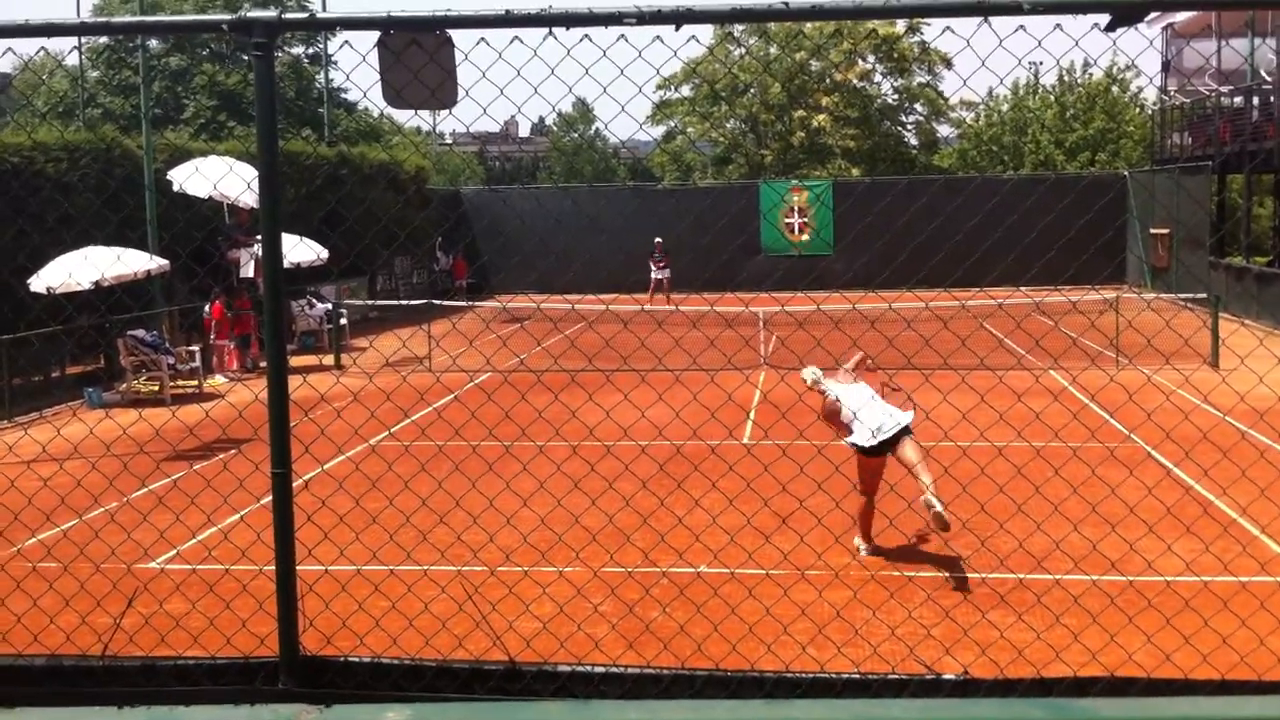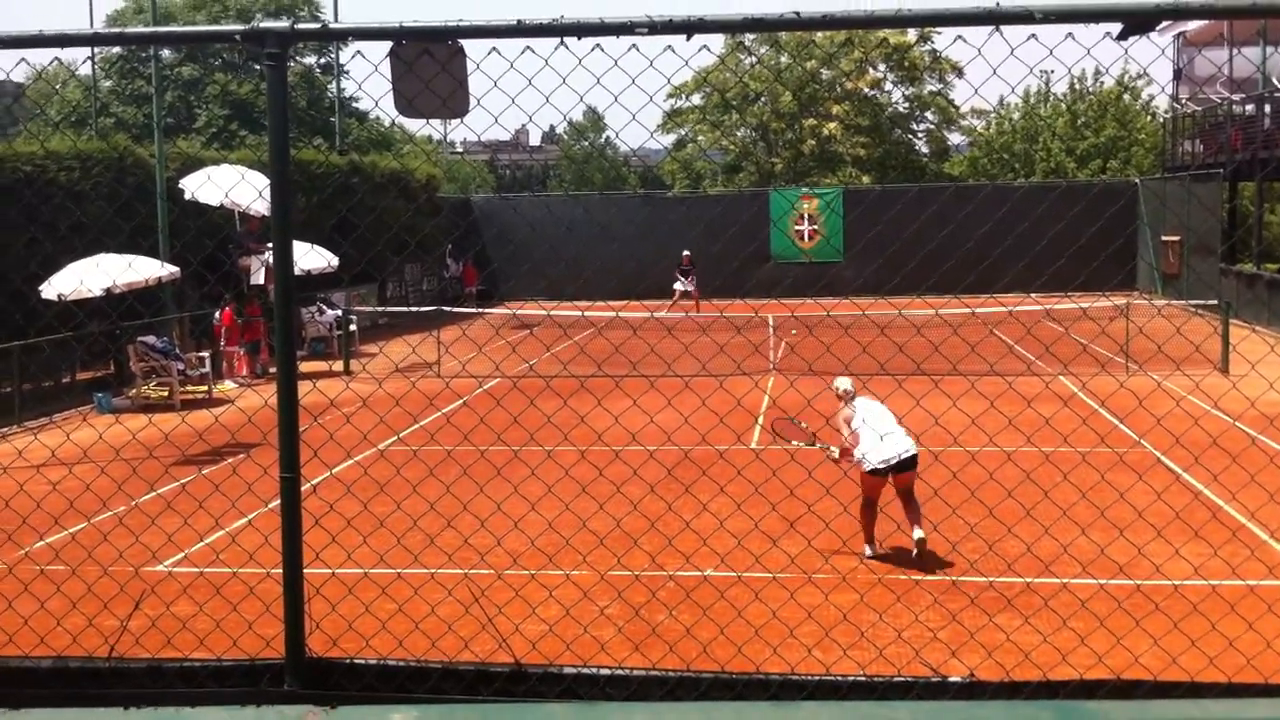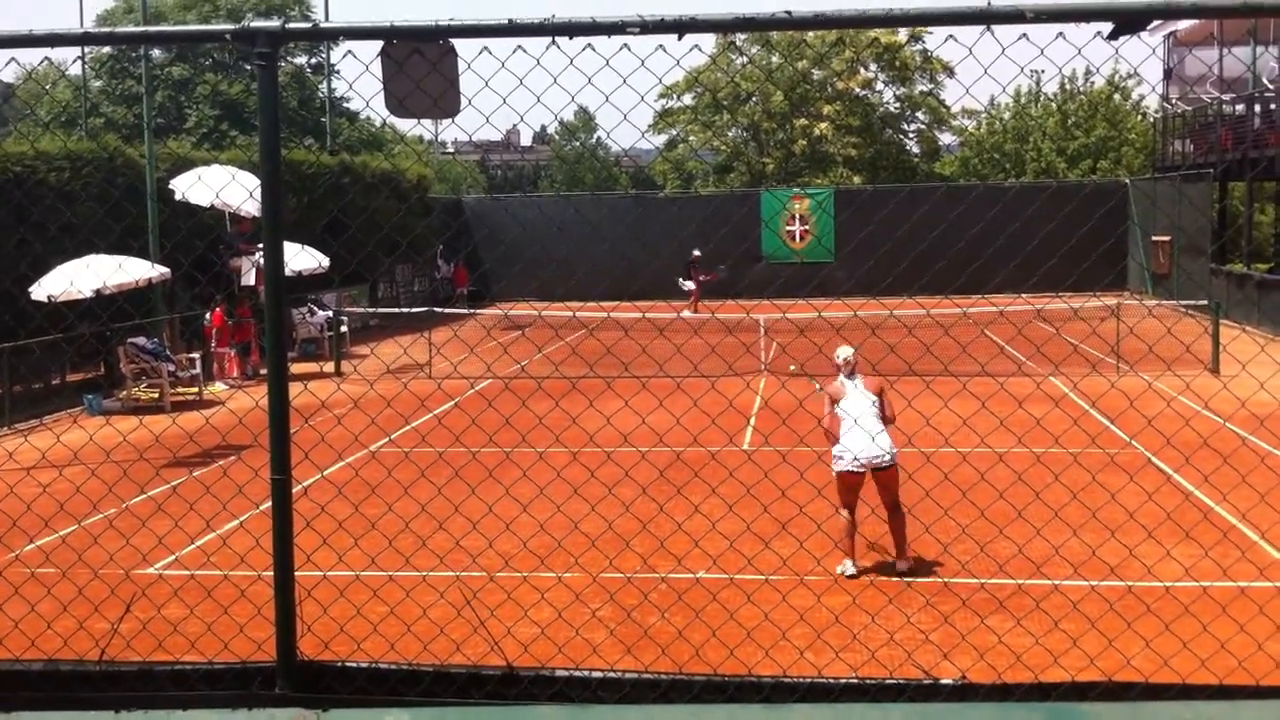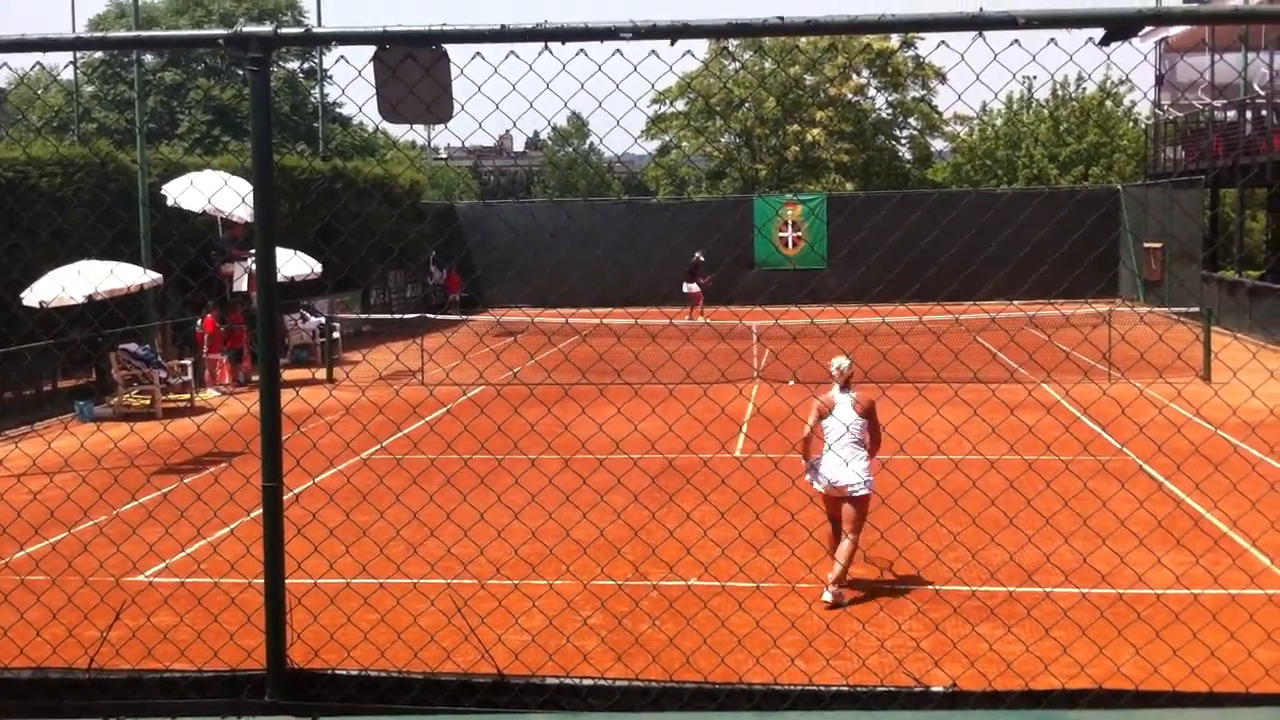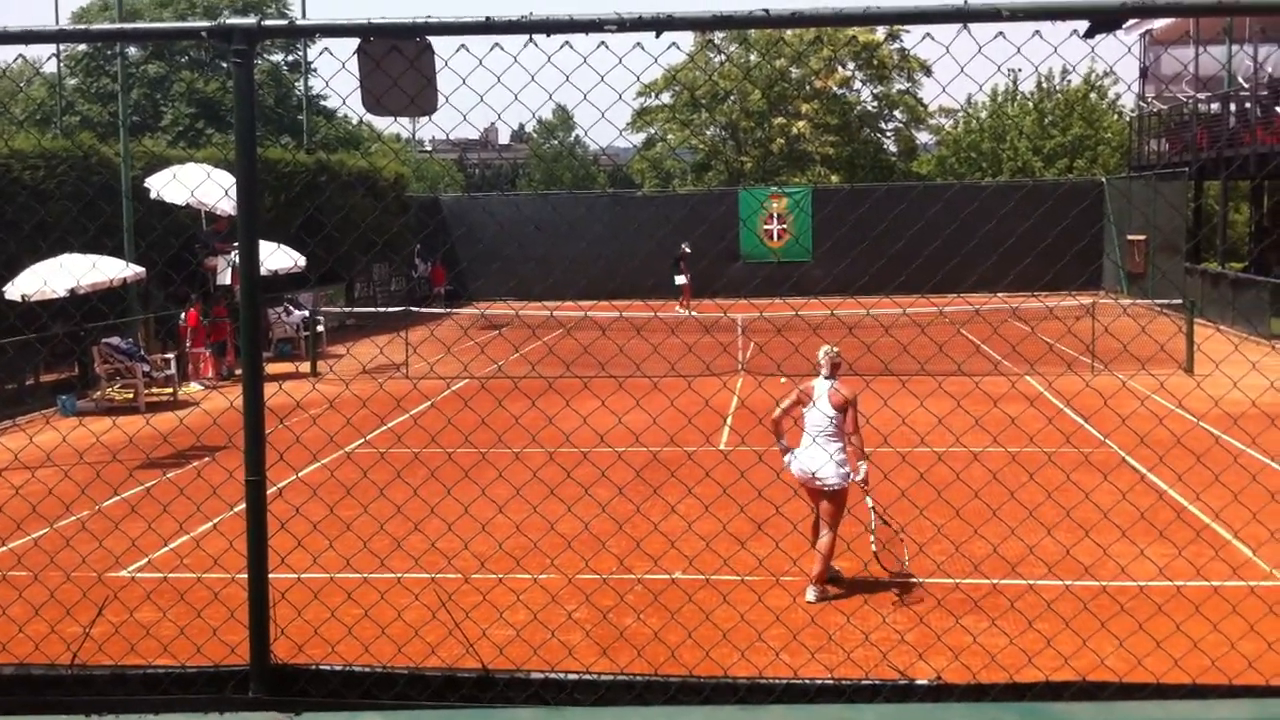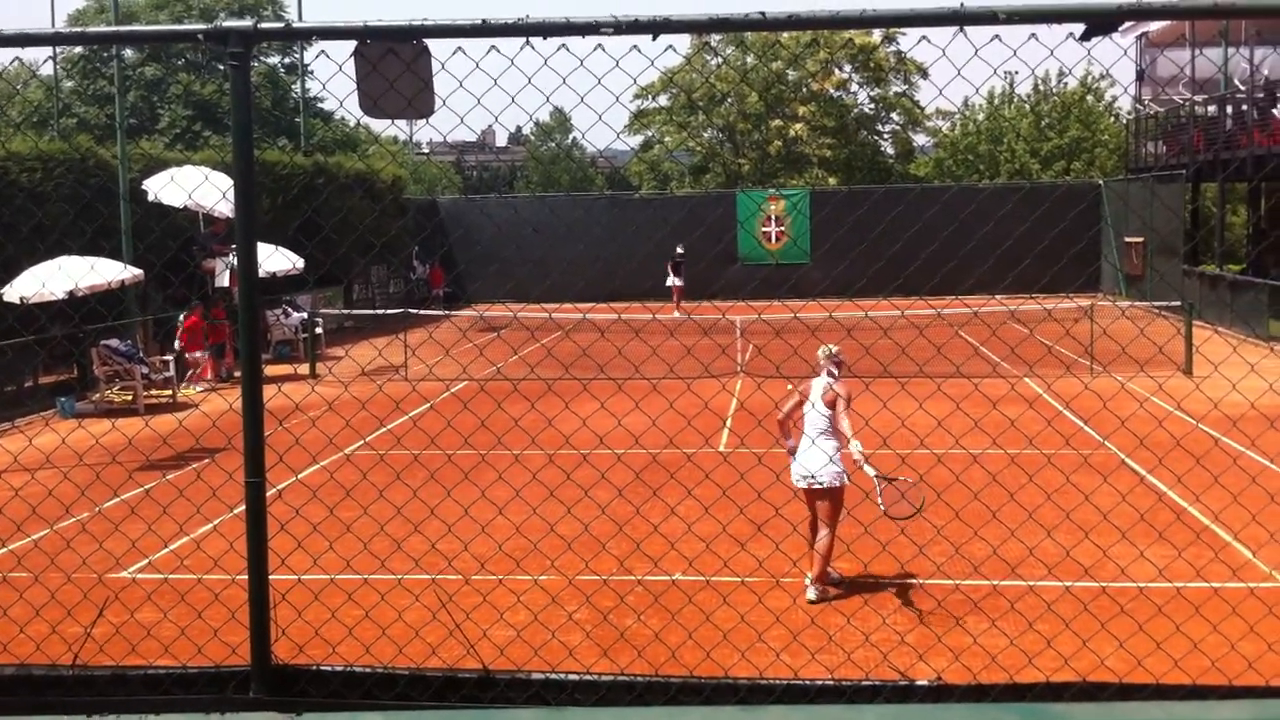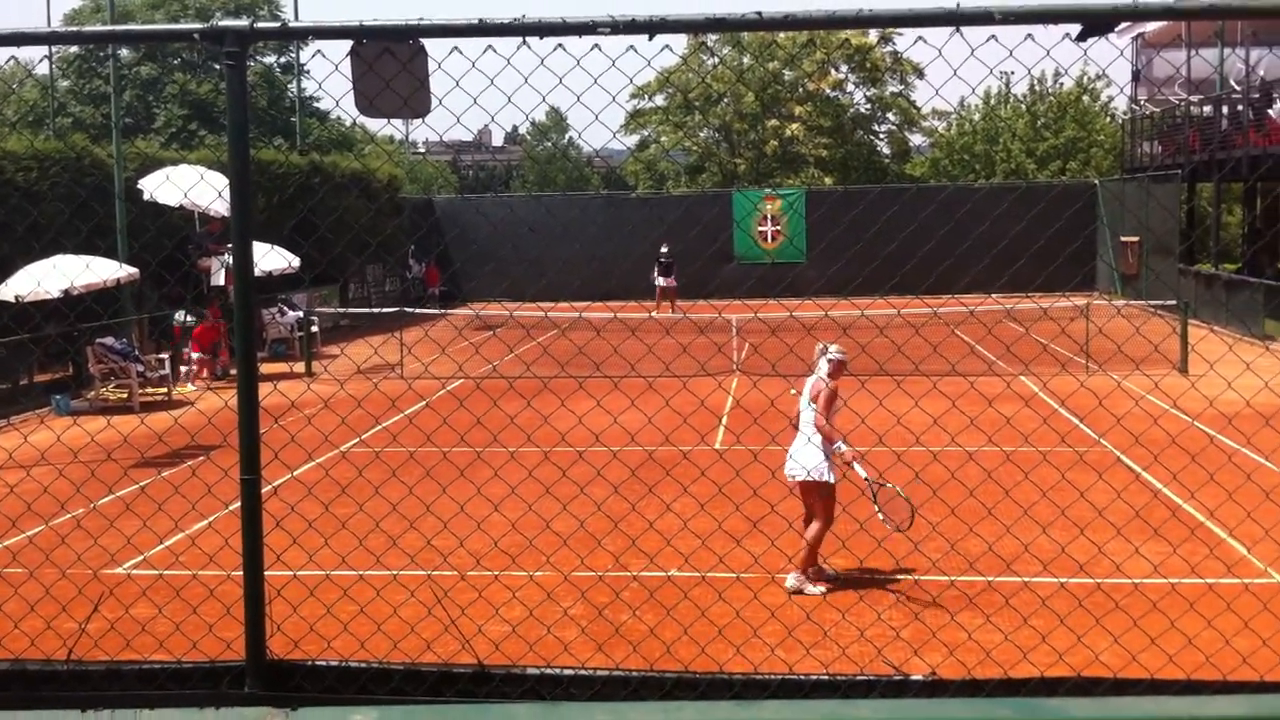
dt=0.3s
person 1, frame 1
left shoulder: (826, 408)
right shoulder: (843, 377)
left elbow: (847, 432)
right elbow: (861, 357)
right wrist: (865, 366)
left hip: (869, 438)
right hip: (894, 423)
left knee: (867, 491)
right knee: (920, 469)
left ankle: (865, 542)
right ankle: (932, 500)
person 1, frame 2
left shoulder: (842, 414)
right shoulder: (872, 400)
left elbow: (849, 446)
left wrist: (839, 454)
left hip: (874, 455)
right hip: (904, 448)
left knee: (870, 499)
right knee: (907, 495)
left ankle: (870, 545)
right ankle: (917, 531)
person 1, frame 3
left shoulder: (832, 390)
right shoulder: (876, 384)
left elbow: (828, 426)
right elbow: (890, 418)
left wrist: (836, 446)
left hip: (850, 453)
right hip: (881, 449)
left knee: (848, 508)
right knee: (892, 504)
left ankle: (849, 561)
right ankle: (902, 559)
person 1, frame 4
left shoulder: (822, 401)
right shoulder: (866, 402)
left elbow: (807, 435)
right elbow: (876, 440)
left wrist: (807, 463)
left hip: (828, 470)
right hip: (857, 473)
left knee: (836, 524)
right knee: (851, 534)
left ankle: (837, 576)
right ankle: (833, 587)
person 1, frame 5
left shoulder: (805, 389)
right shoulder: (846, 393)
left elbow: (776, 416)
right elbow: (853, 432)
left wrist: (782, 445)
right wrist: (861, 466)
left hip: (805, 462)
right hip: (832, 466)
left knee: (821, 518)
right knee: (829, 528)
left ankle: (821, 569)
right ankle: (815, 587)
person 1, frame 6
left shoulder: (807, 388)
right shoulder: (841, 389)
left elbow: (782, 417)
right elbow: (842, 420)
left wrist: (789, 442)
right wrist: (854, 446)
left hip: (804, 461)
right hip: (826, 464)
left knee: (817, 520)
right knee: (827, 527)
left ankle: (817, 572)
right ankle: (816, 586)
person 1, frame 7
left shoulder: (811, 382)
right shoulder: (828, 385)
right elbow: (820, 423)
right wrist: (841, 447)
left hip: (802, 455)
right hip: (814, 460)
left knee: (814, 516)
right knee: (822, 519)
left ankle: (812, 567)
right ankle: (797, 576)
